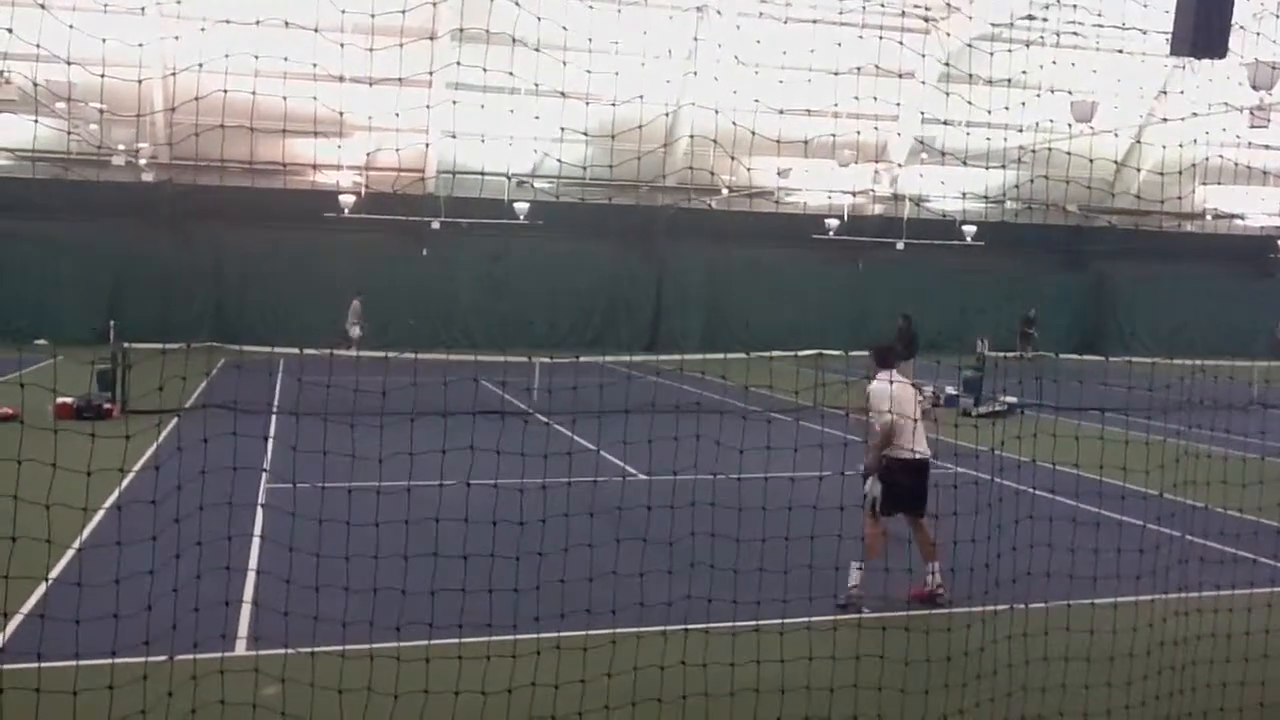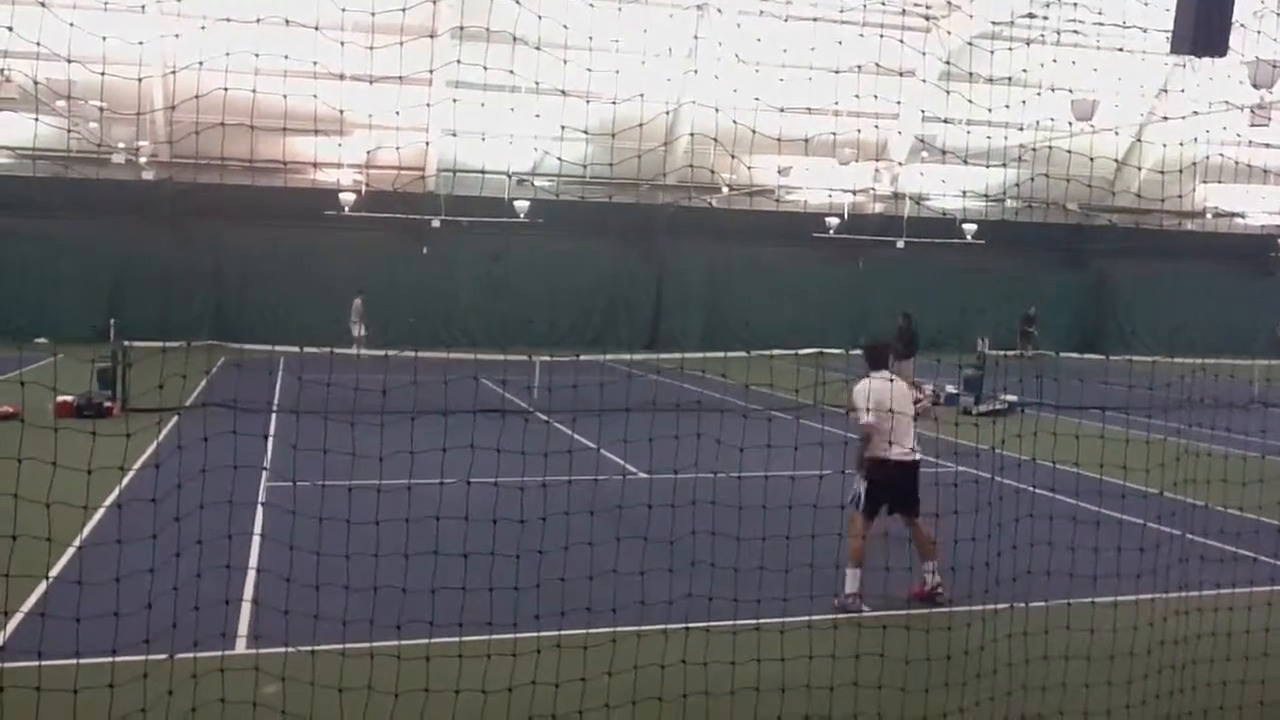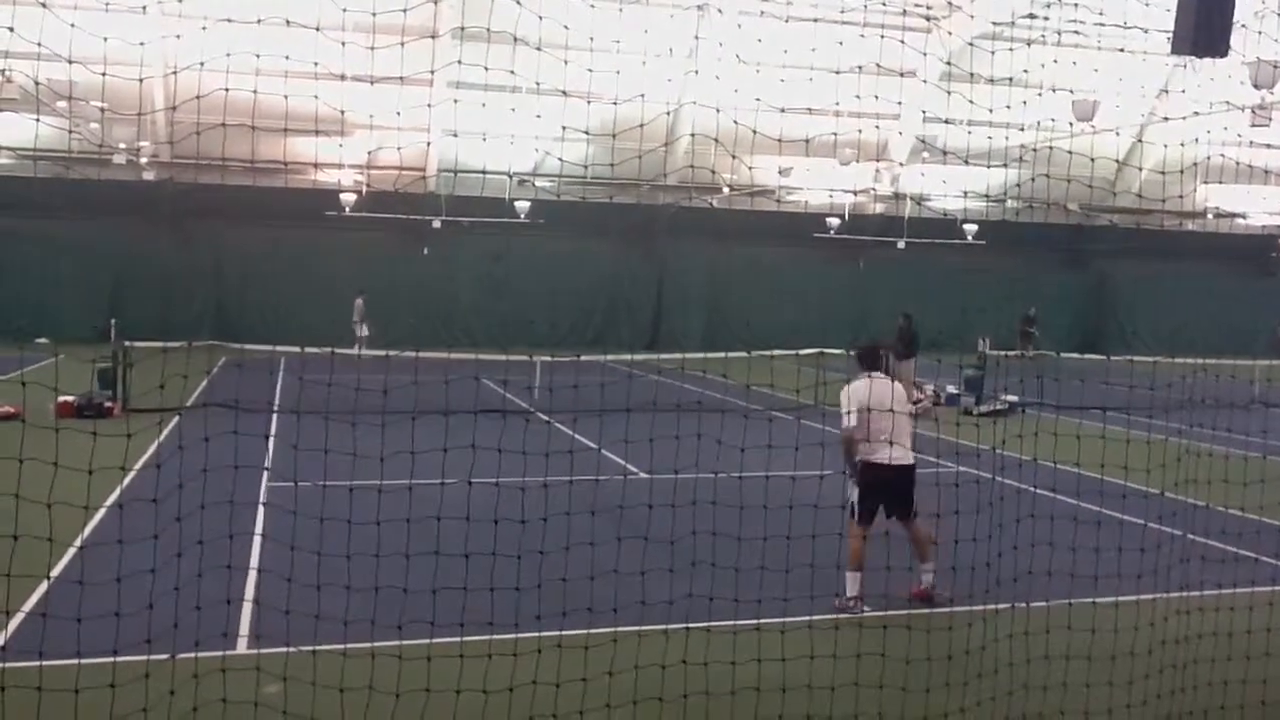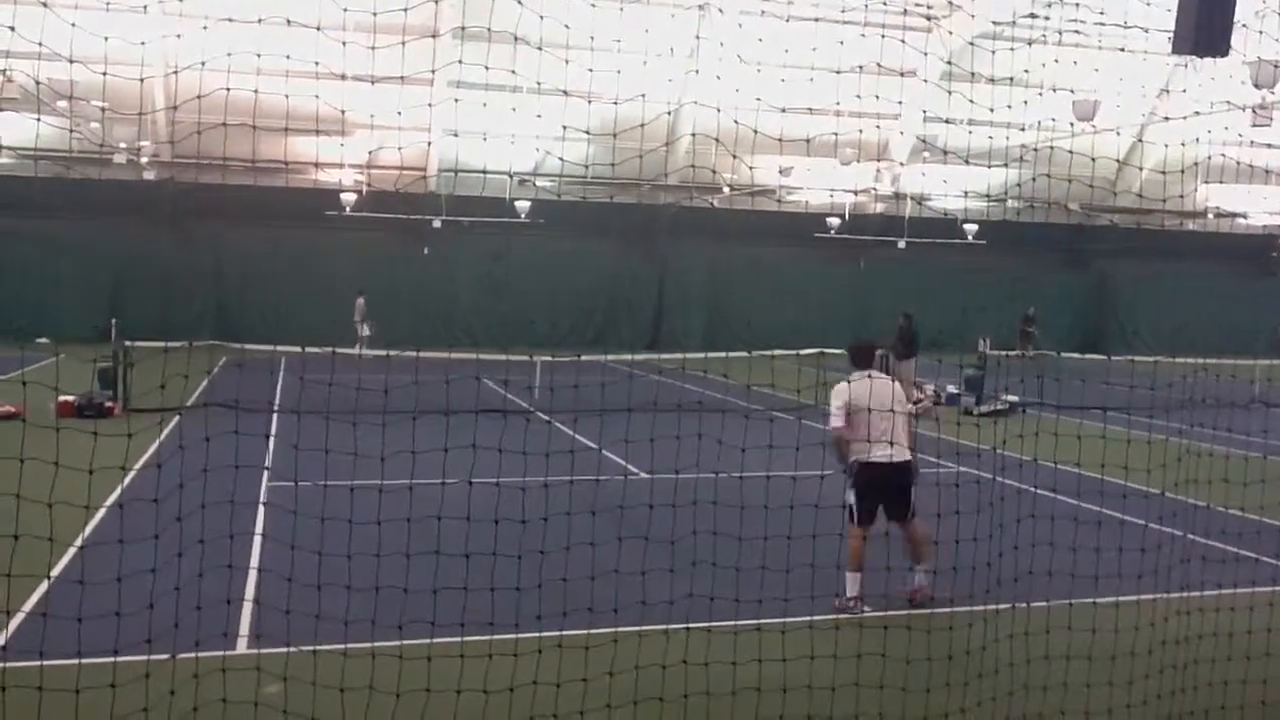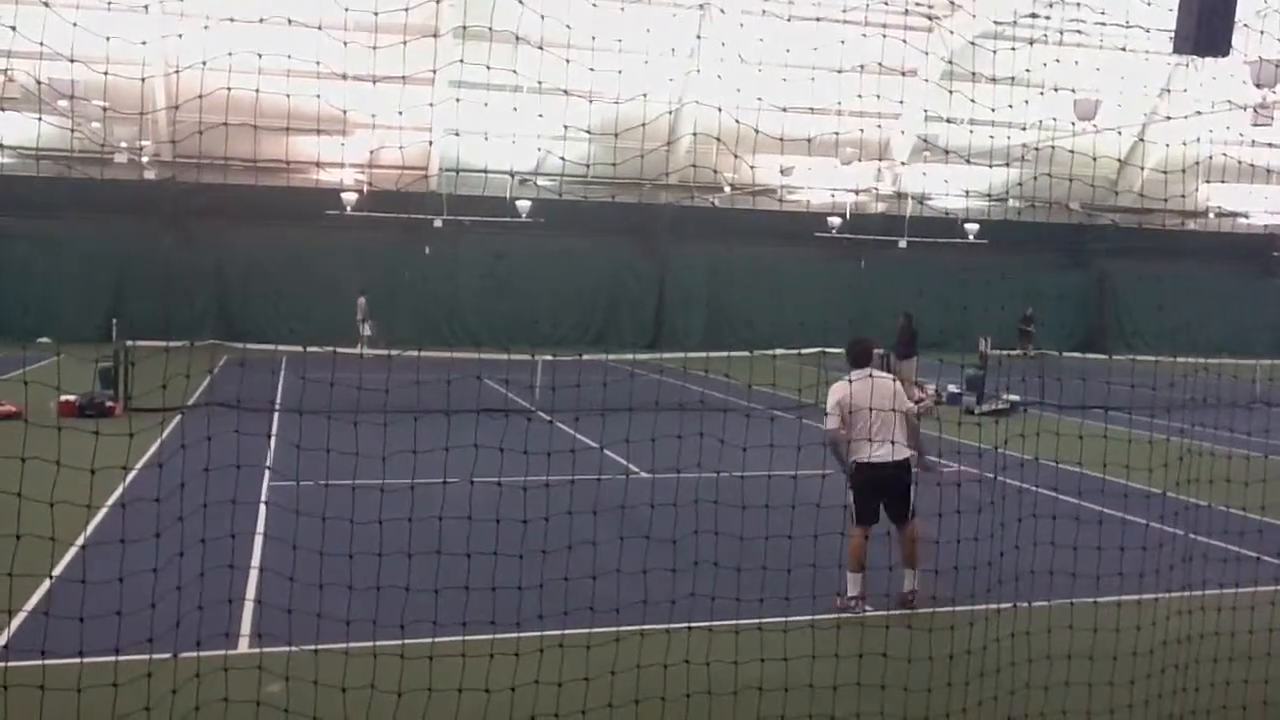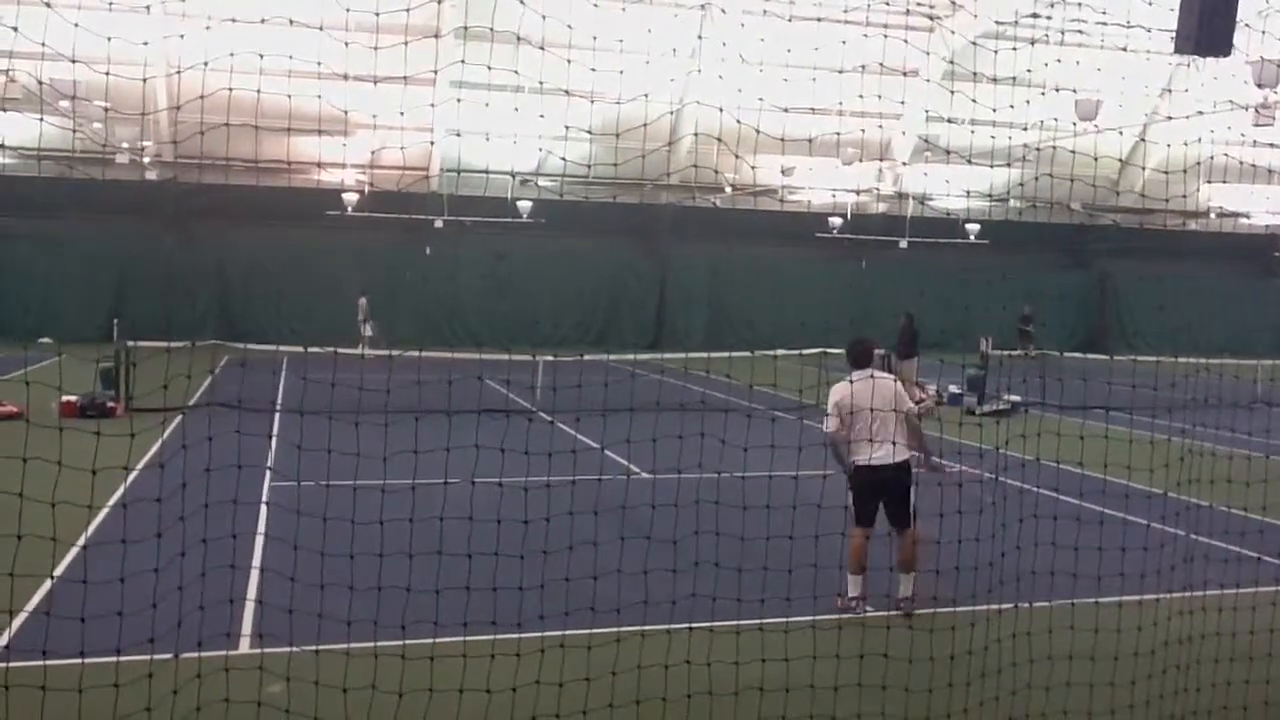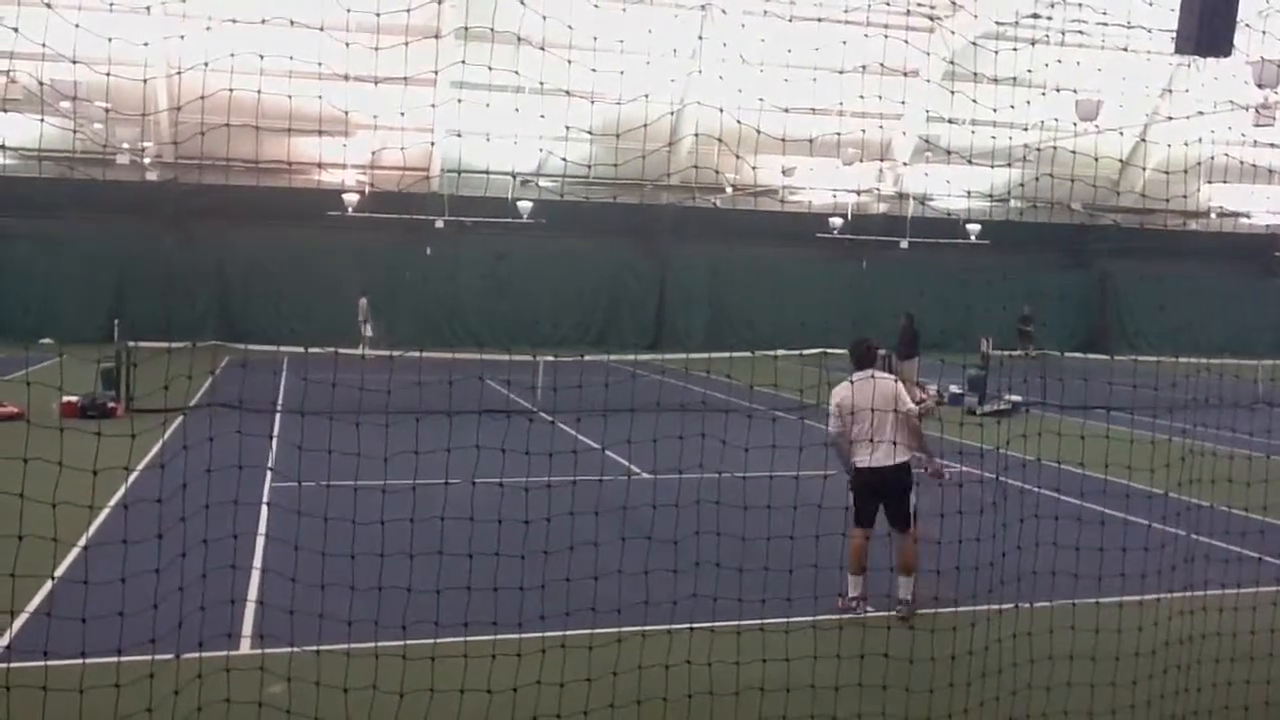
dt=0.1s
person 1, frame 1
left shoulder: (877, 386)
right shoulder: (907, 386)
left elbow: (889, 428)
left wrist: (873, 457)
right wrist: (875, 447)
left hip: (896, 461)
right hip: (920, 461)
left knee: (871, 519)
right knee: (916, 521)
left ankle: (855, 587)
right ankle: (935, 584)
person 1, frame 2
left shoulder: (863, 387)
right shoulder: (902, 386)
left elbow: (866, 428)
left wrist: (860, 458)
left hip: (879, 462)
right hip: (909, 462)
left knee: (859, 524)
right knee: (913, 521)
left ankle: (852, 594)
right ankle: (933, 583)
person 1, frame 3
left shoulder: (853, 389)
right shoulder: (898, 387)
left elbow: (849, 434)
left wrist: (850, 463)
left hip: (871, 466)
right hip: (905, 465)
left knee: (858, 529)
right knee: (911, 523)
left ankle: (852, 597)
right ankle: (928, 583)
person 1, frame 4
left shoulder: (842, 389)
right shoulder: (893, 384)
left elbow: (837, 434)
right elbow: (908, 420)
left wrist: (846, 464)
left hip: (865, 466)
right hip: (900, 464)
left knee: (859, 530)
right knee: (909, 524)
left ankle: (853, 597)
right ankle: (920, 585)
person 1, frame 5
left shoulder: (839, 390)
right shoulder: (893, 383)
left elbow: (833, 436)
right elbow: (911, 420)
left wrist: (845, 464)
left hip: (864, 466)
right hip: (899, 463)
left knee: (859, 530)
right knee: (906, 526)
left ankle: (854, 596)
right ankle: (909, 589)
person 1, frame 6
left shoulder: (838, 391)
right shoulder: (892, 383)
left elbow: (833, 438)
right elbow: (912, 423)
left wrist: (846, 467)
left hip: (863, 468)
right hip: (897, 466)
left knee: (860, 531)
right knee: (905, 532)
left ankle: (854, 597)
right ankle: (905, 596)
person 1, frame 7
left shoulder: (840, 392)
right shoulder: (893, 384)
left elbow: (837, 439)
right elbow: (913, 424)
left wrist: (850, 467)
right wrist: (930, 457)
left hip: (864, 469)
right hip: (897, 467)
left knee: (860, 532)
right knee: (906, 534)
left ankle: (854, 597)
right ankle: (905, 599)
